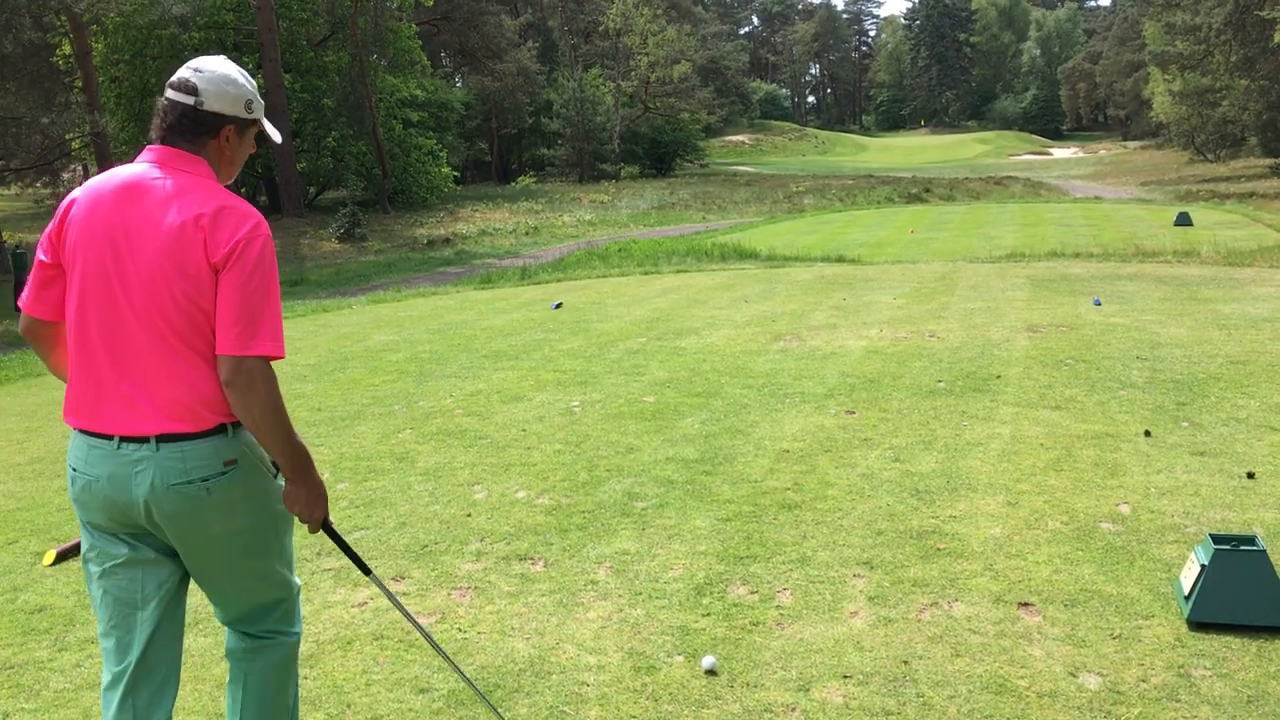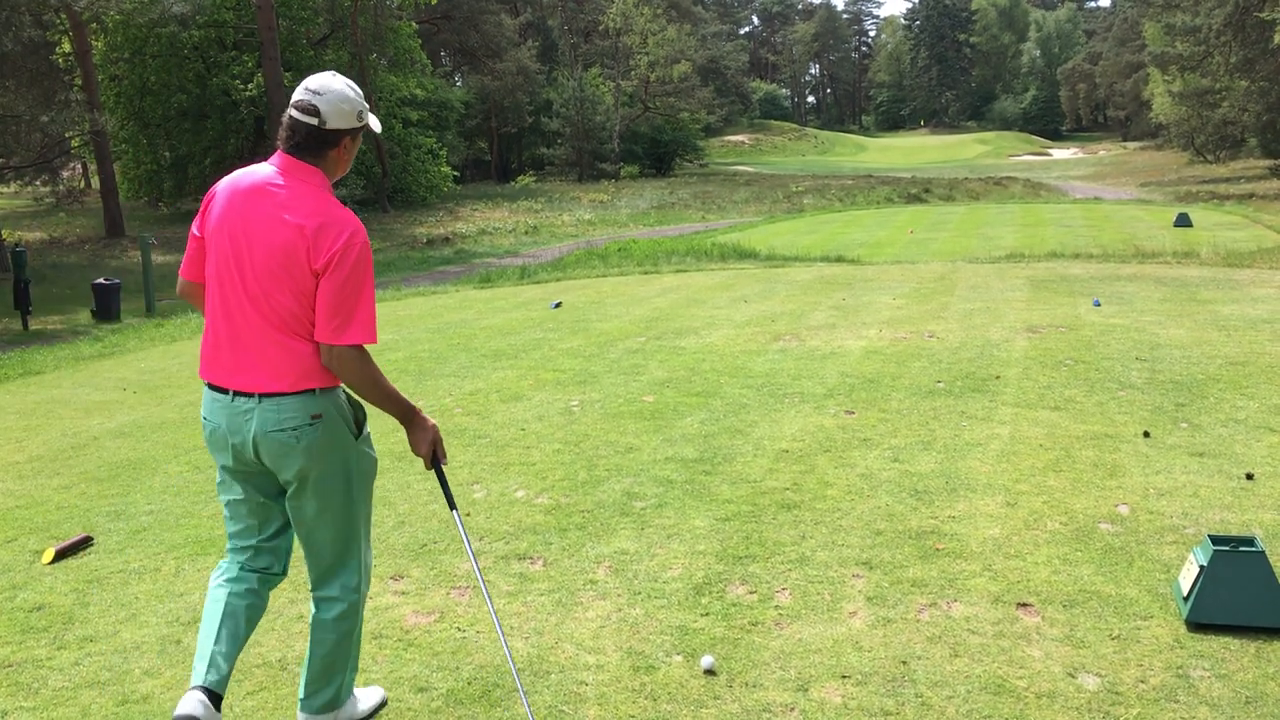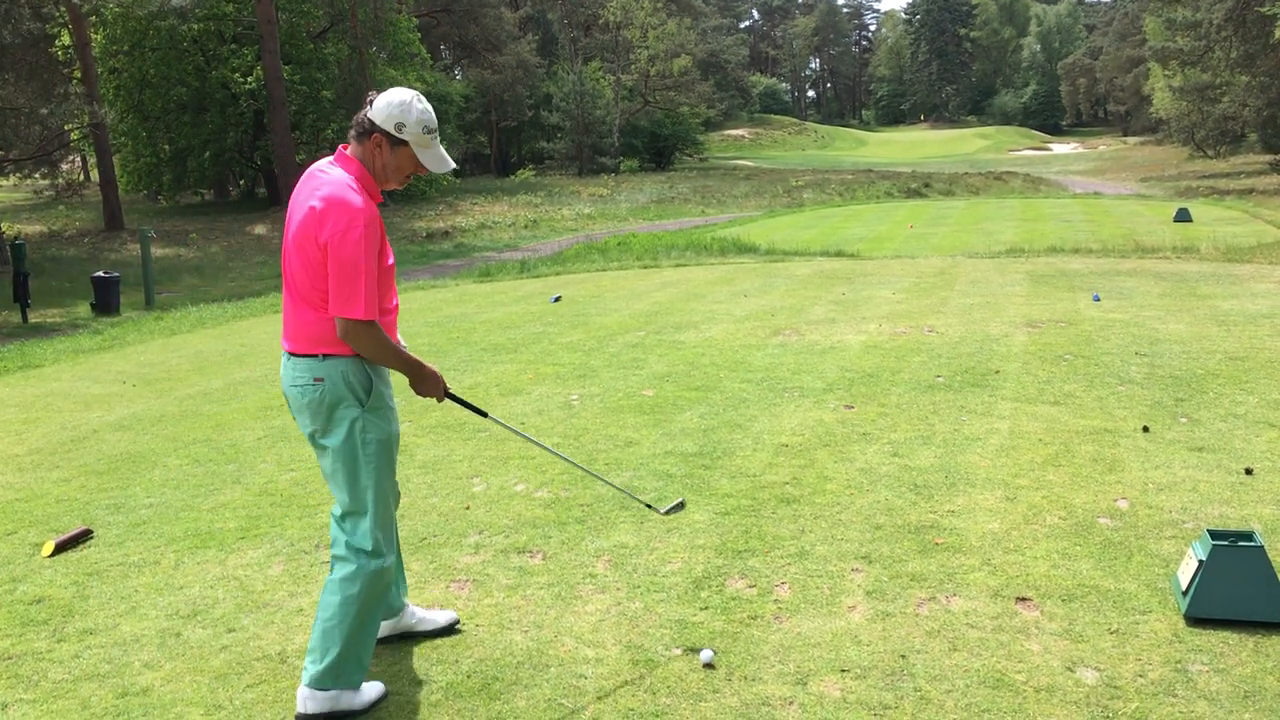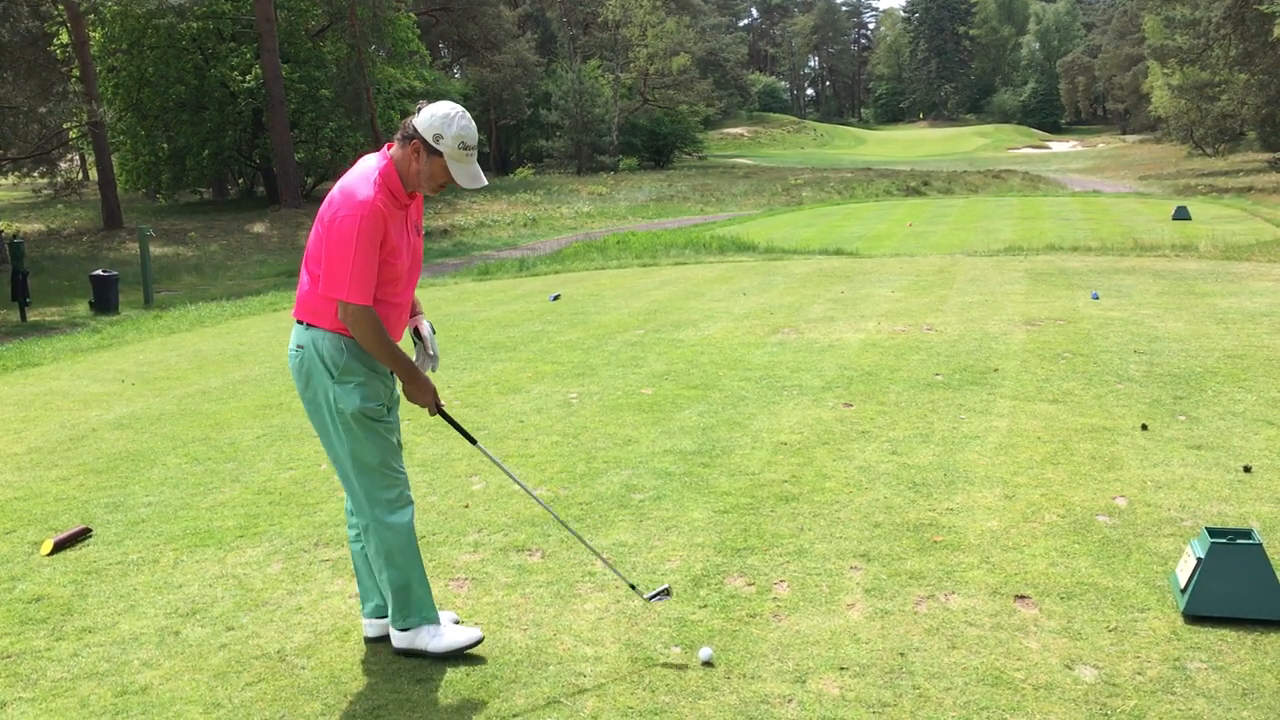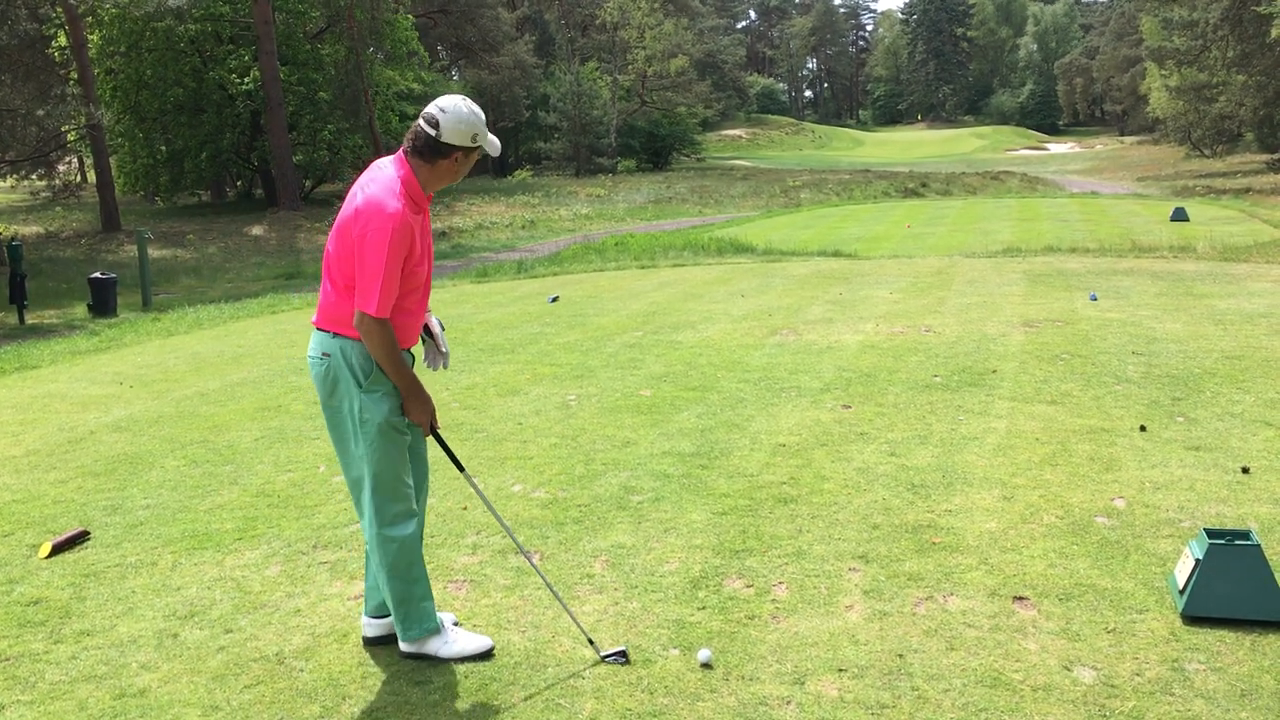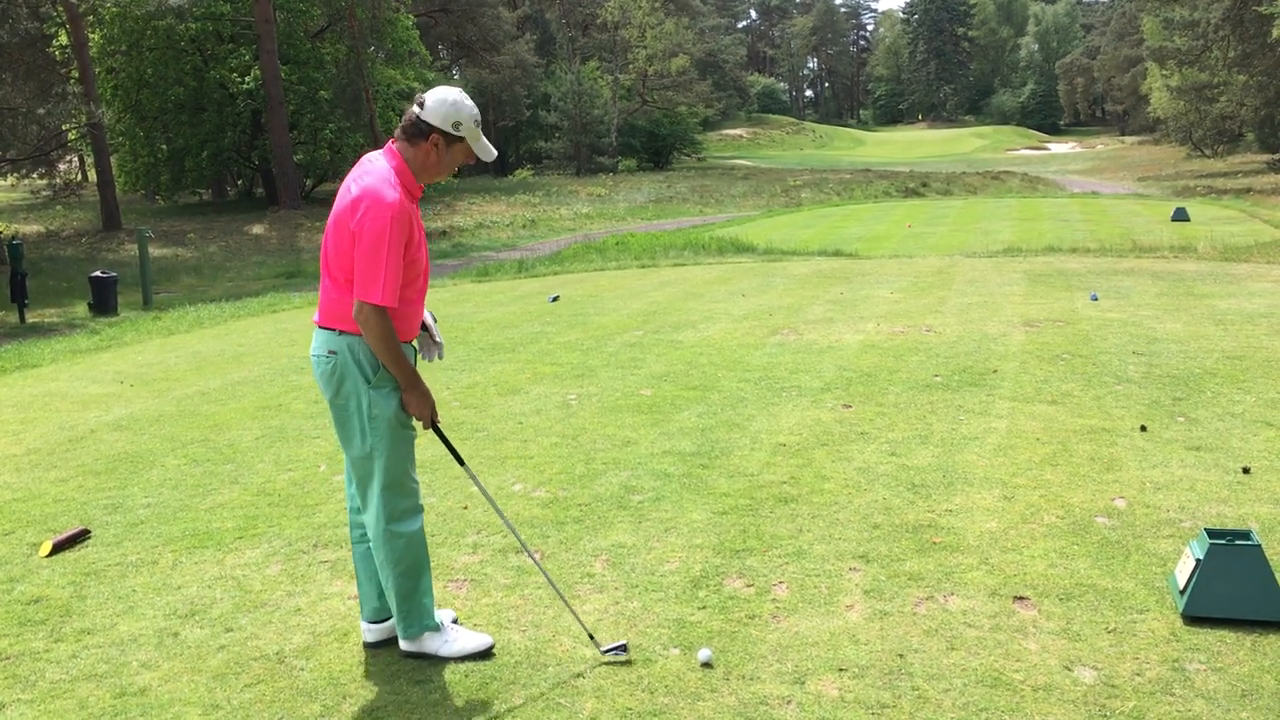
dt=0.5s
person 1, frame 1
left shoulder: (85, 200)
right shoulder: (237, 224)
left elbow: (39, 327)
right elbow: (241, 375)
right wrist: (300, 470)
left hip: (99, 465)
right hip: (205, 464)
left knee: (136, 660)
right knee: (263, 617)
person 1, frame 2
left shoulder: (226, 191)
right shoulder: (339, 228)
left elbow: (192, 289)
right elbow: (342, 357)
right wrist: (411, 418)
left hip: (224, 410)
right hip: (305, 419)
left knee: (248, 557)
right knee: (337, 573)
person 1, frame 3
left shoulder: (323, 177)
right shoulder: (351, 209)
right elbow: (354, 328)
left wrist: (383, 324)
right wrist: (415, 370)
left hip: (313, 369)
right hip: (339, 379)
left knee: (368, 508)
right knee: (368, 533)
left ankle: (388, 609)
person 1, frame 4
left shoulder: (405, 188)
right shoulder: (362, 202)
right elbow: (353, 311)
left wrist: (419, 321)
right wrist: (410, 374)
left hip: (362, 353)
right hip: (335, 357)
left knee: (372, 491)
right knee: (383, 493)
left ankle: (383, 612)
right ankle: (412, 623)
person 1, frame 5
left shoulder: (401, 178)
right shoulder: (389, 210)
right elbow: (368, 321)
left wrist: (426, 318)
right wrist: (413, 393)
left hip: (369, 357)
right hip: (357, 363)
left knee: (403, 489)
right knee: (389, 501)
left ankle: (386, 611)
right ankle: (418, 630)
person 1, frame 6
left shoulder: (383, 169)
right shoulder: (385, 200)
right elbow: (368, 313)
left wrist: (417, 314)
right wrist: (412, 386)
left hip: (361, 353)
right hip: (362, 359)
left knee: (371, 494)
right knee: (393, 501)
left ankle: (383, 613)
right ankle: (416, 628)
